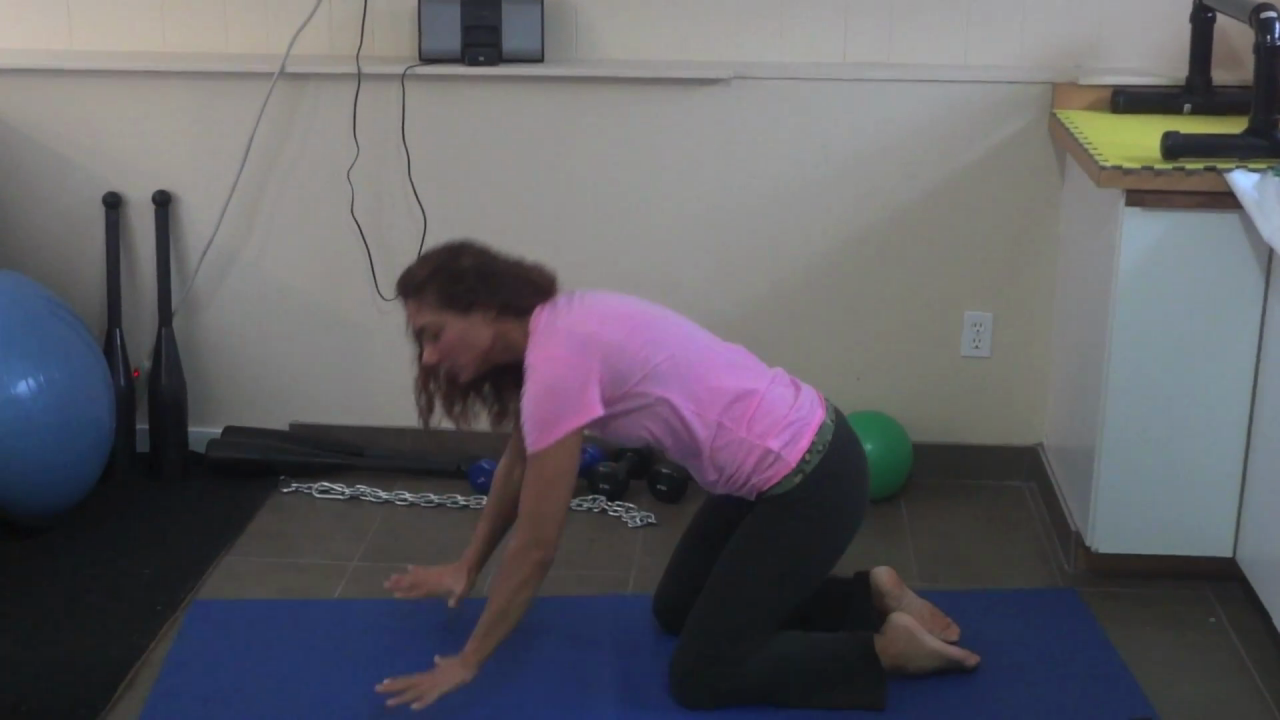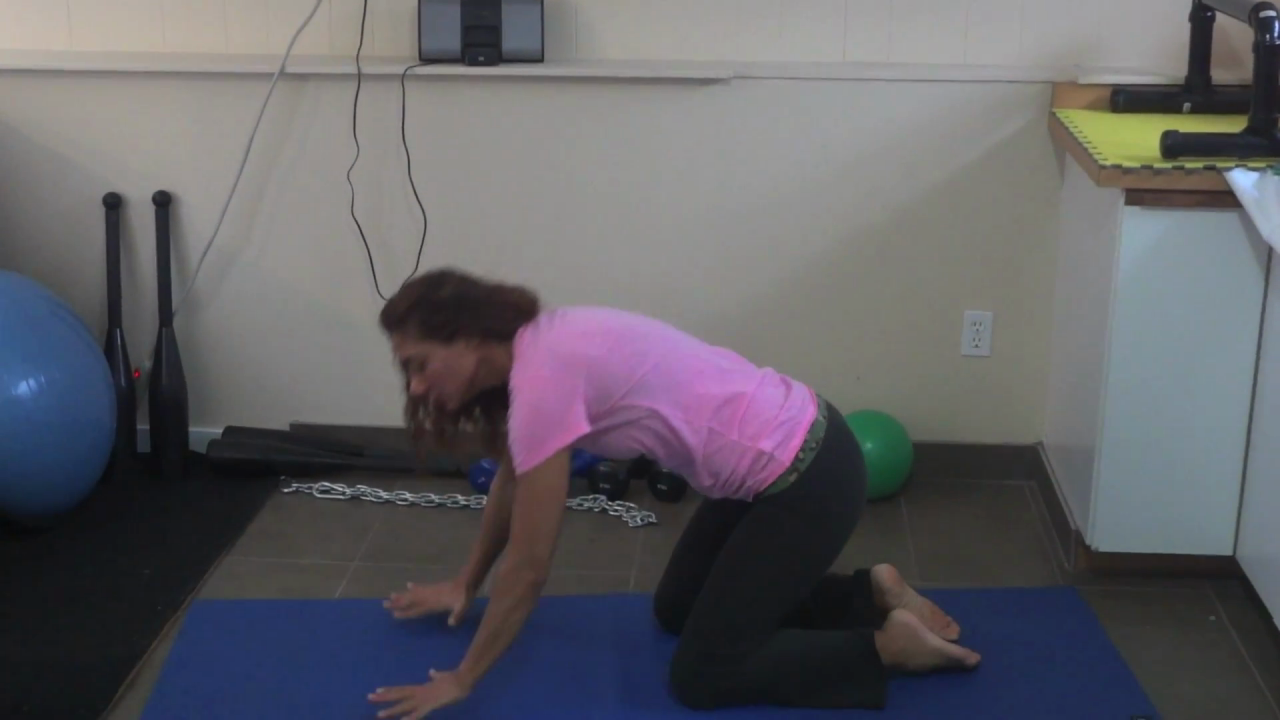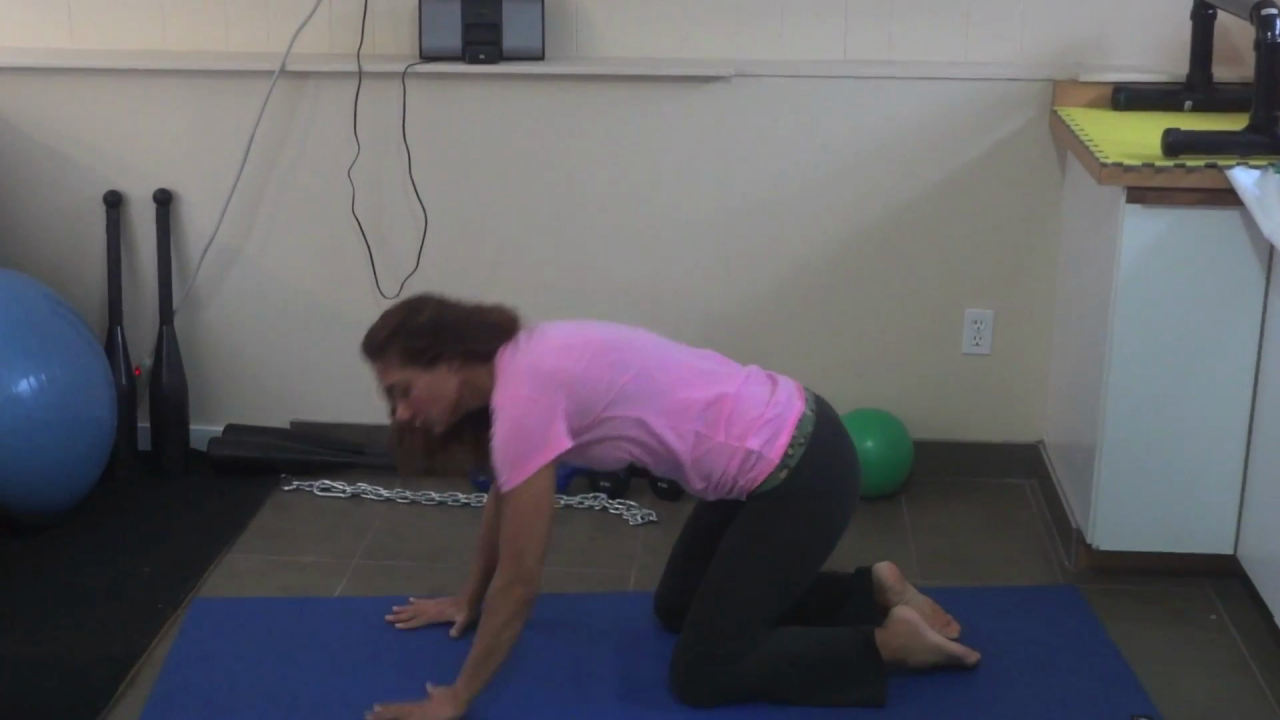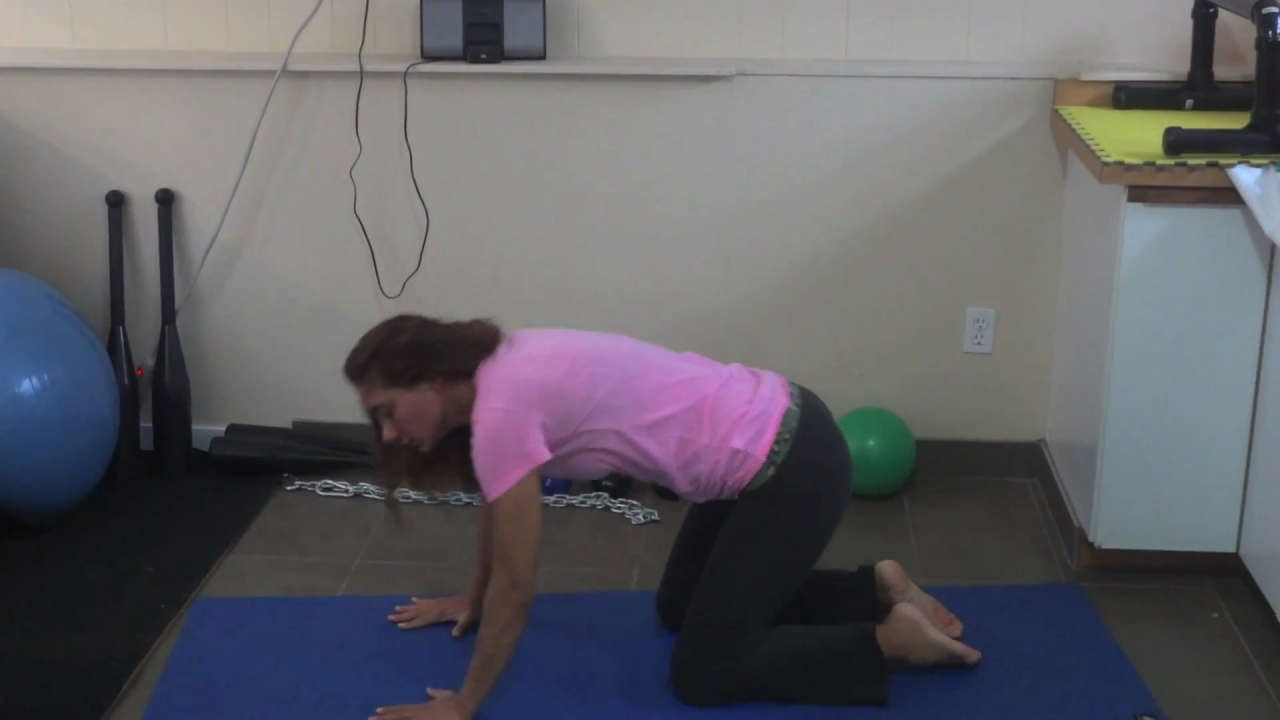
dt=0.1s
person 1, frame 1
left shoulder: (558, 361)
right shoulder: (550, 327)
left elbow: (537, 546)
right elbow: (517, 464)
left wrist: (467, 662)
right wrist: (466, 566)
left hip: (811, 480)
right hip: (783, 460)
left knee: (701, 675)
right knee: (674, 608)
left ankle: (888, 644)
right ankle: (871, 594)
person 1, frame 2
left shoulder: (542, 380)
right shoulder: (538, 344)
left elbow: (529, 566)
right elbow: (509, 483)
right wrist: (463, 585)
left hip: (806, 482)
right hip: (783, 457)
right knee: (674, 610)
left ankle: (887, 644)
right ankle: (868, 593)
person 1, frame 3
left shoulder: (522, 401)
right shoulder: (519, 360)
left elbow: (520, 581)
right elbow: (505, 502)
right wrist: (469, 598)
left hip: (802, 474)
right hip: (780, 442)
right knee: (675, 607)
left ankle: (889, 638)
right ankle: (874, 590)
person 1, frame 4
left shoulder: (500, 413)
right shoulder: (502, 369)
left elbow: (514, 587)
right elbow: (499, 510)
right wrist: (469, 601)
left hip: (791, 471)
right hip: (775, 435)
right knee: (677, 608)
left ankle: (890, 639)
right ankle: (875, 587)
